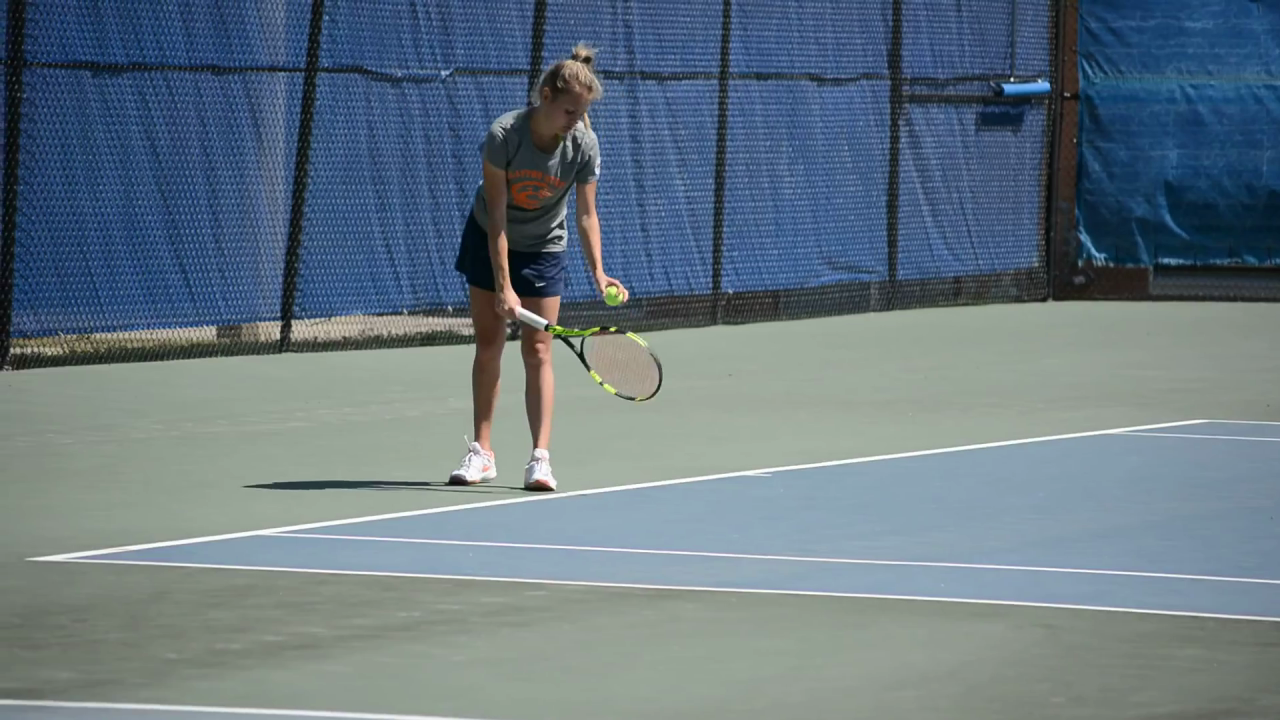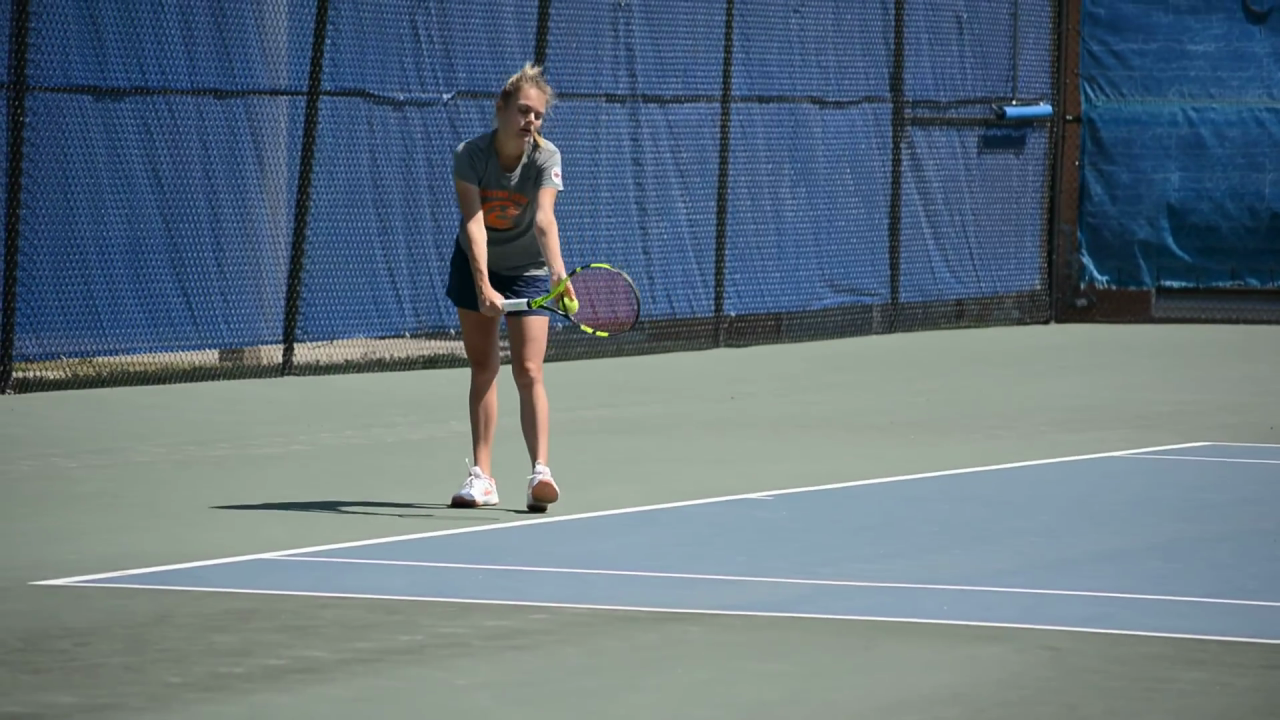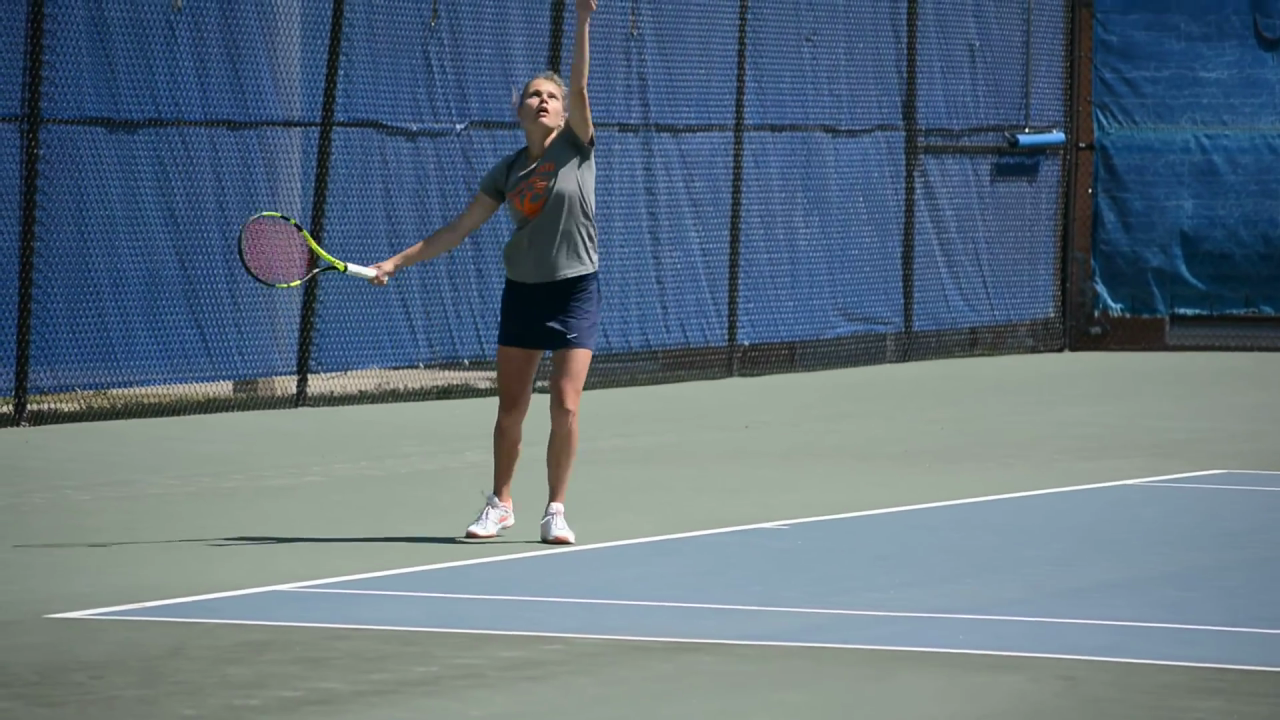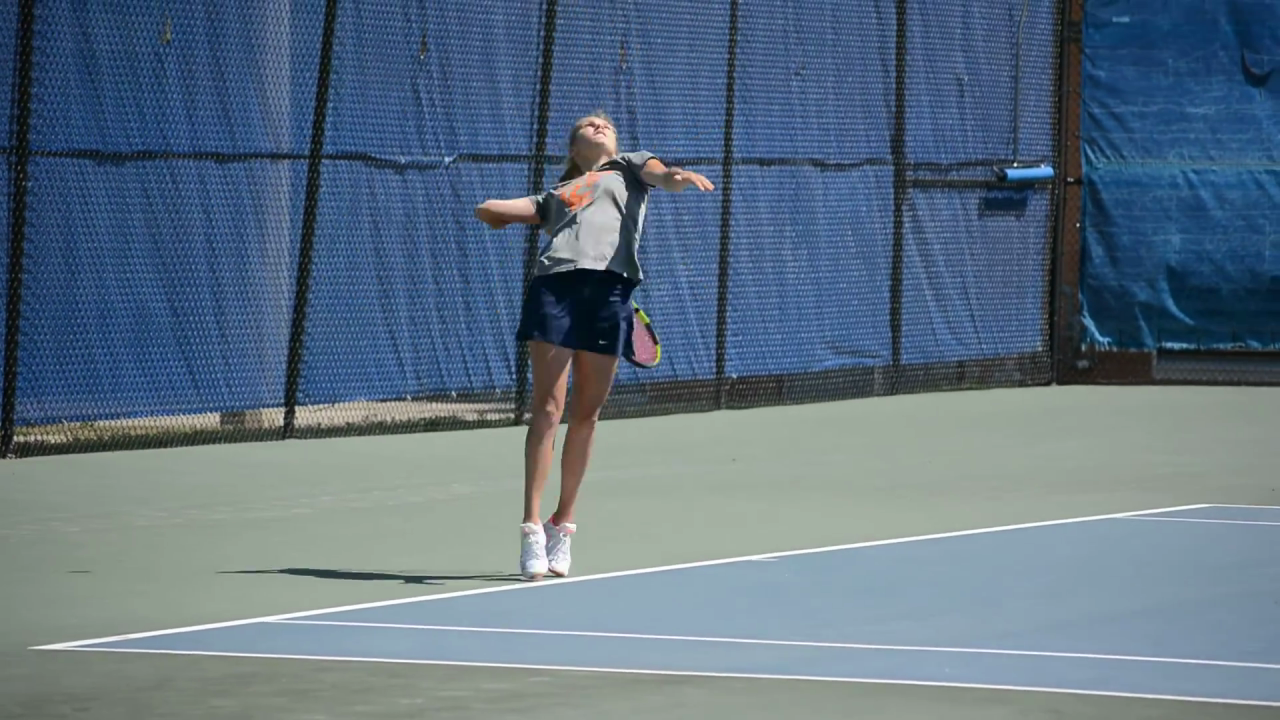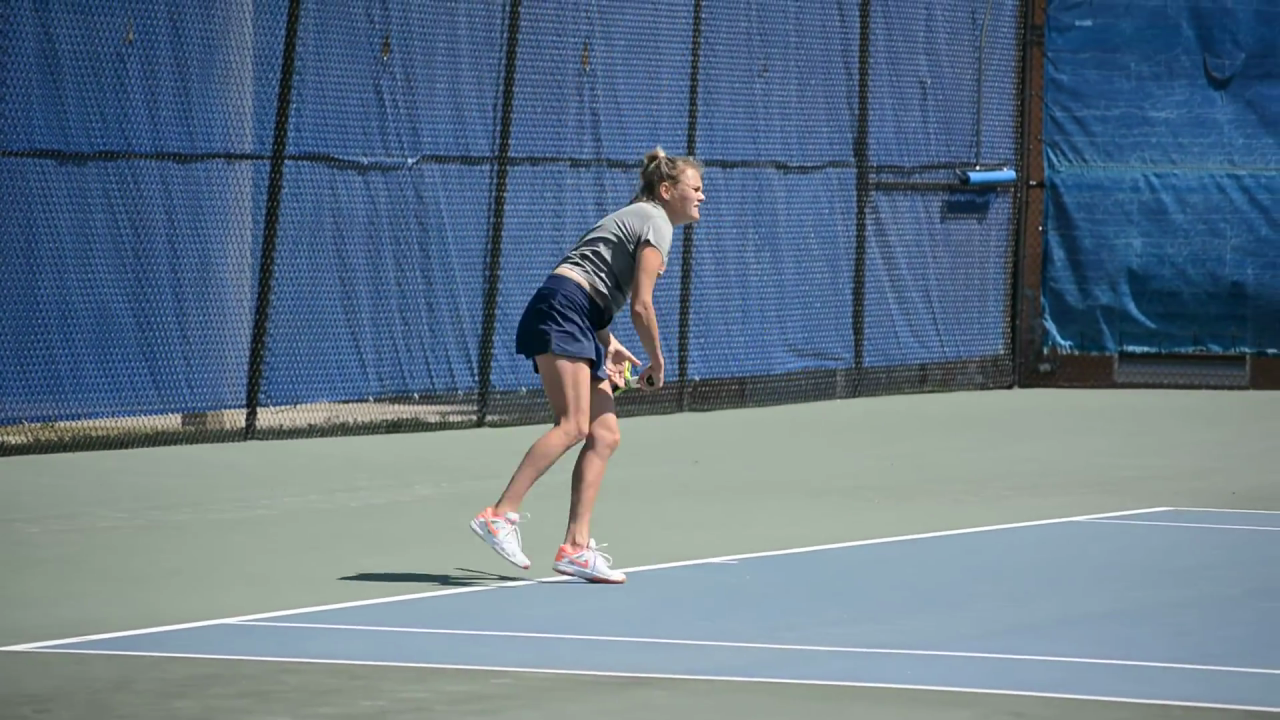
dt=0.5s
person 1, frame 1
left shoulder: (584, 144)
right shoulder: (503, 134)
left elbow: (586, 214)
right elbow: (496, 213)
left wrist: (599, 272)
right wrist: (503, 286)
left hip: (544, 250)
right hip: (490, 242)
left knee: (538, 351)
right knee: (488, 345)
left ankle: (540, 458)
right ankle: (481, 451)
person 1, frame 2
left shoulder: (546, 157)
right shoulder: (469, 154)
left elbow: (544, 219)
right elbow: (474, 223)
left wrist: (559, 275)
right wrist: (483, 285)
left hip: (527, 273)
right hip: (476, 268)
left knee: (529, 370)
right knee: (483, 369)
left ankle: (540, 471)
right ankle: (482, 476)
person 1, frame 3
left shoulder: (576, 148)
right shoulder: (505, 171)
left elbow: (579, 87)
right elbow: (458, 230)
right wrist: (395, 262)
left hip: (575, 291)
right hip: (523, 293)
left knee: (565, 404)
right knee: (511, 409)
left ankle: (555, 511)
right ankle: (500, 502)
person 1, frame 4
left shoulder: (627, 166)
right shoulder: (555, 193)
left elbow: (657, 172)
right elbow: (487, 210)
left wrist: (680, 175)
right wrist: (511, 213)
left hip: (607, 291)
right hip: (554, 284)
left knee: (584, 418)
right knee: (547, 412)
left ankle: (560, 525)
right ankle: (531, 530)
person 1, frame 5
left shoulder: (632, 222)
right shoulder: (654, 223)
right elbow: (641, 303)
left wrist: (610, 346)
right wrist: (657, 361)
left hip: (575, 320)
right hip: (562, 312)
left knee: (605, 436)
right knee: (572, 426)
left ankle: (577, 544)
right ankle: (499, 515)
